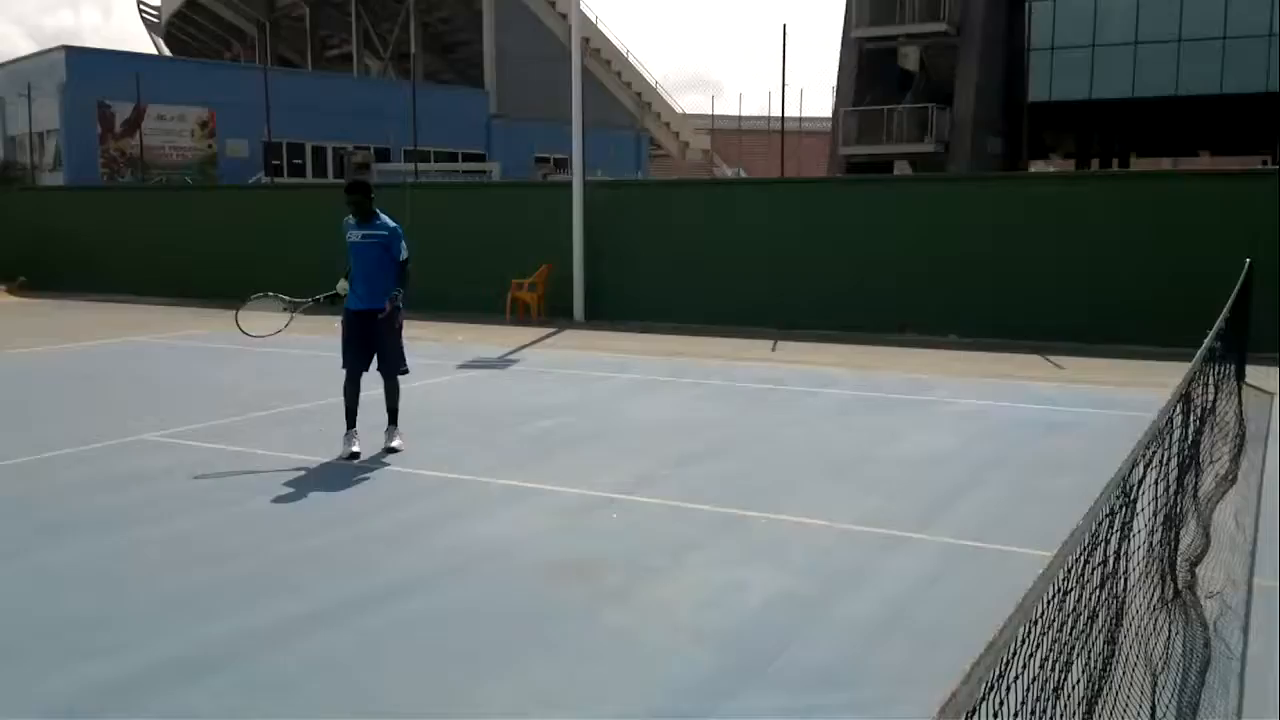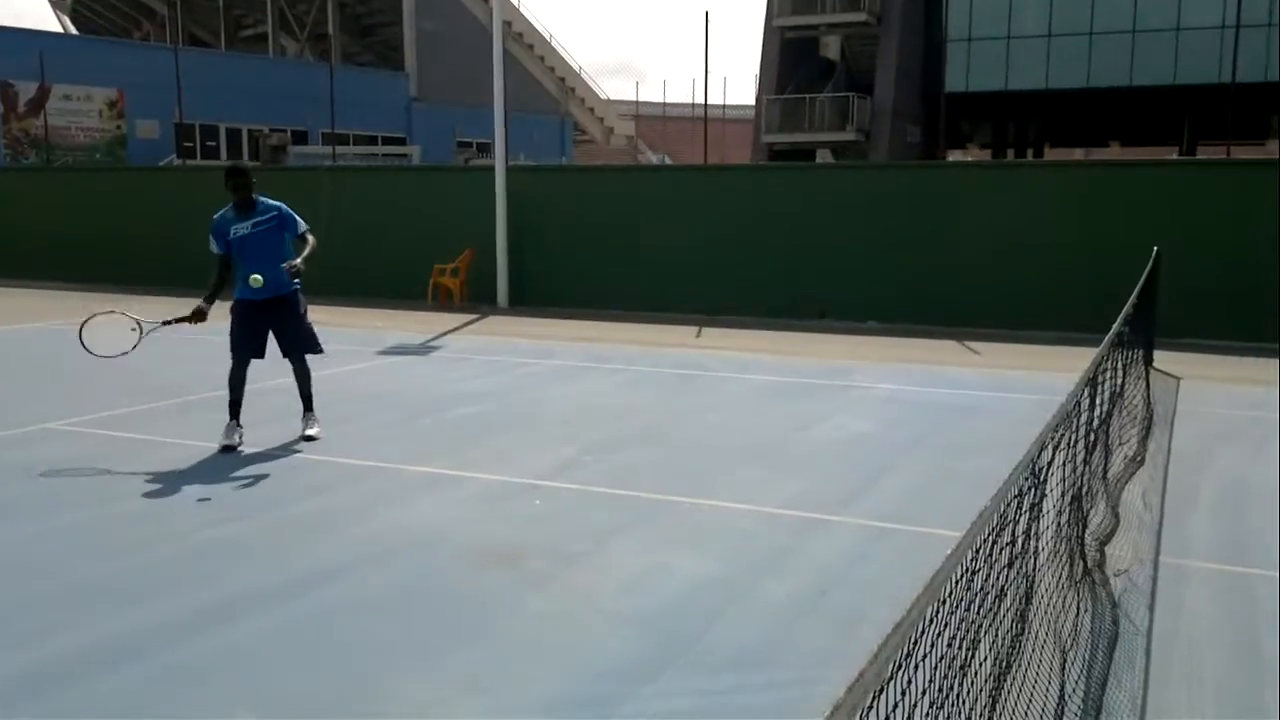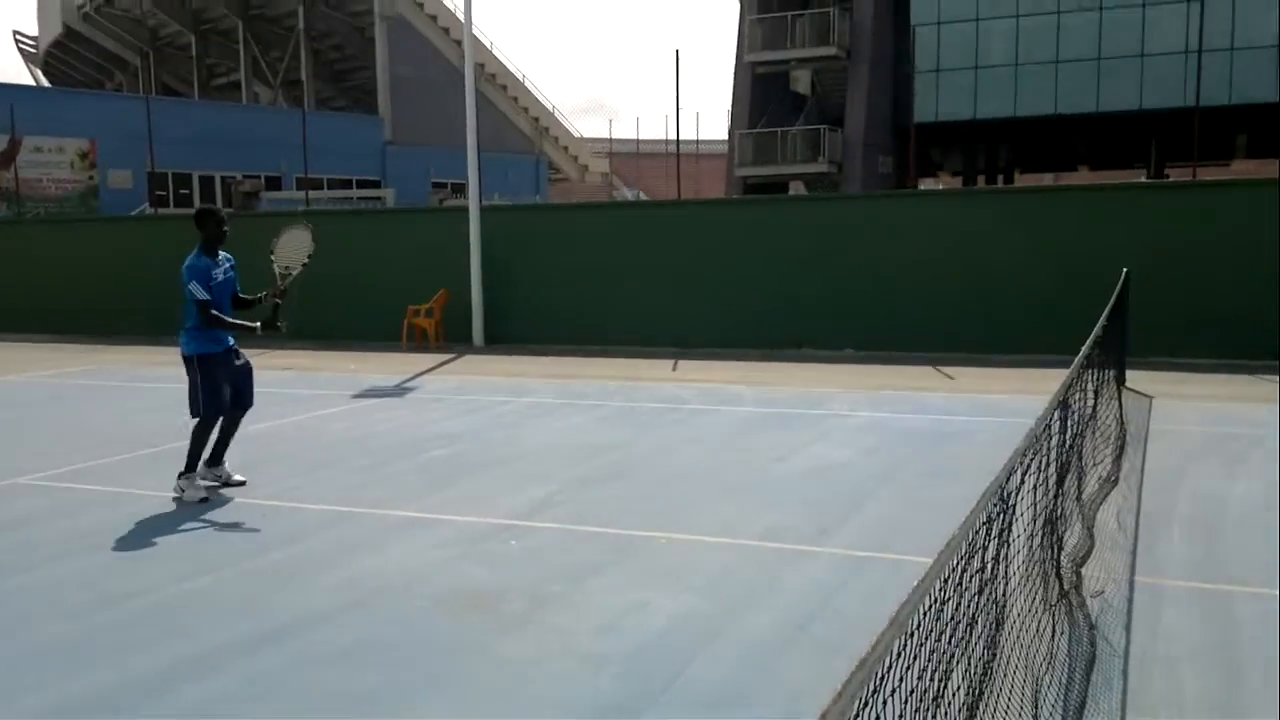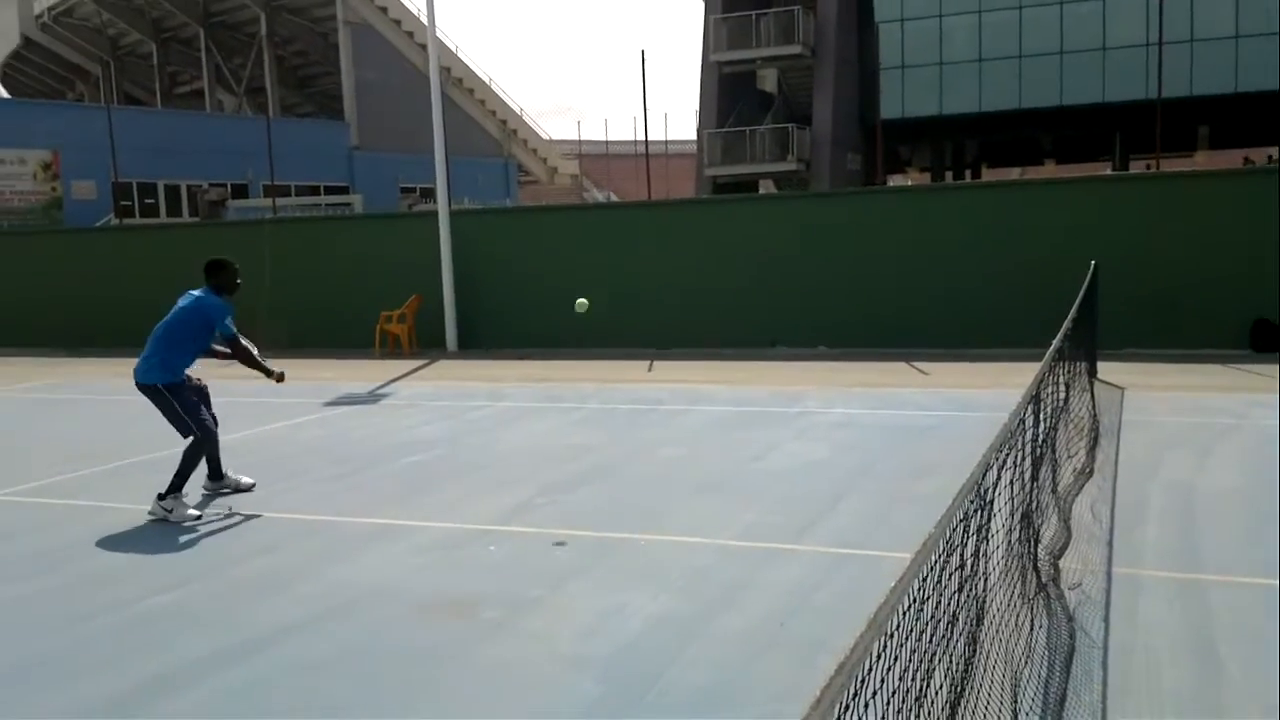
dt=0.7s
person 1, frame 1
left shoulder: (390, 230)
right shoulder: (348, 226)
left elbow: (403, 270)
left wrist: (394, 298)
right wrist: (345, 280)
left hip: (385, 310)
right hip: (354, 310)
left knee: (389, 371)
right knee: (352, 371)
left ankle: (393, 429)
right ankle: (351, 433)
person 1, frame 2
left shoulder: (277, 211)
right shoulder: (221, 223)
left elbow: (307, 237)
right elbow: (224, 267)
left wrist: (299, 260)
right wrist: (208, 301)
left hip: (284, 294)
right hip: (247, 299)
left knee: (297, 356)
right knee: (240, 360)
left ankle: (309, 415)
right ankle: (233, 424)
person 1, frame 3
left shoulder: (227, 260)
right shoulder: (195, 267)
right elbow: (209, 317)
left wrist: (263, 298)
right wrist: (257, 328)
left hip: (226, 345)
right hip: (201, 350)
left knee: (241, 404)
right knee: (211, 413)
left ankle: (213, 465)
right ankle: (187, 477)
person 1, frame 4
left shoulder: (199, 298)
right shoulder: (216, 305)
right elbow: (240, 350)
left wrist: (237, 353)
right wrist: (270, 372)
left hip: (168, 373)
right hip: (158, 378)
left knee: (207, 421)
right knee: (205, 432)
left ankle: (216, 477)
right ankle: (168, 499)
